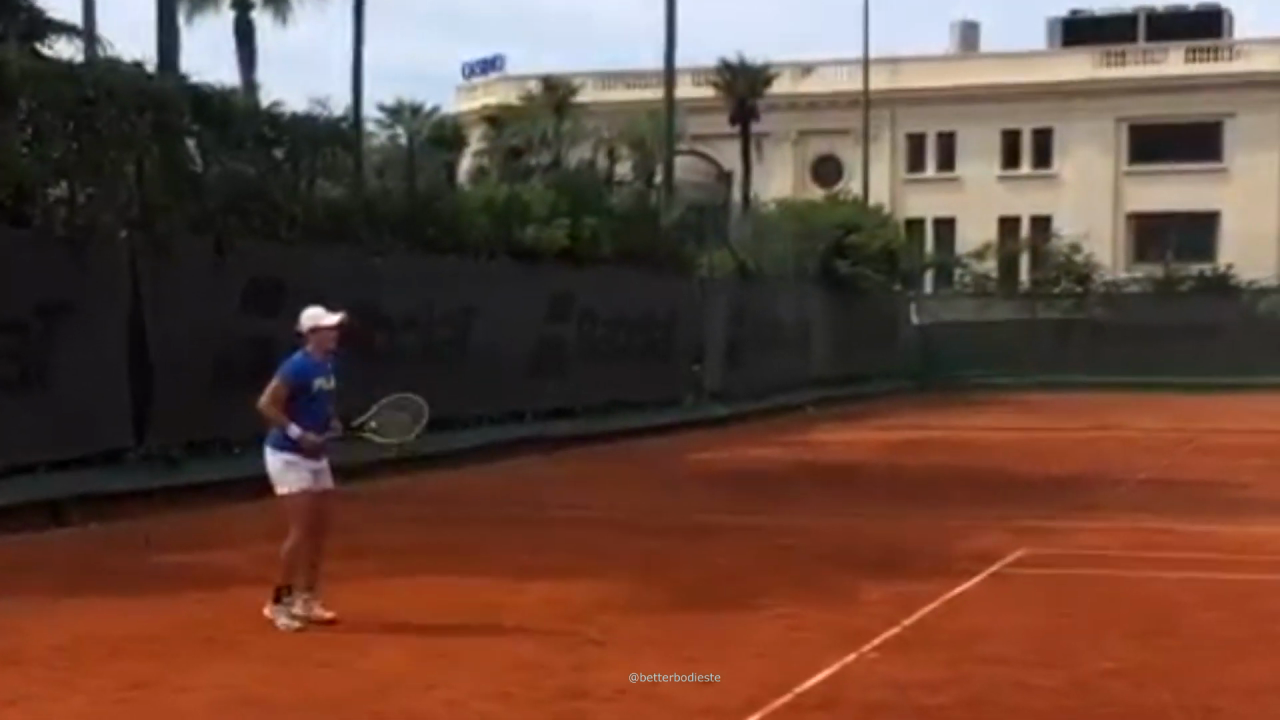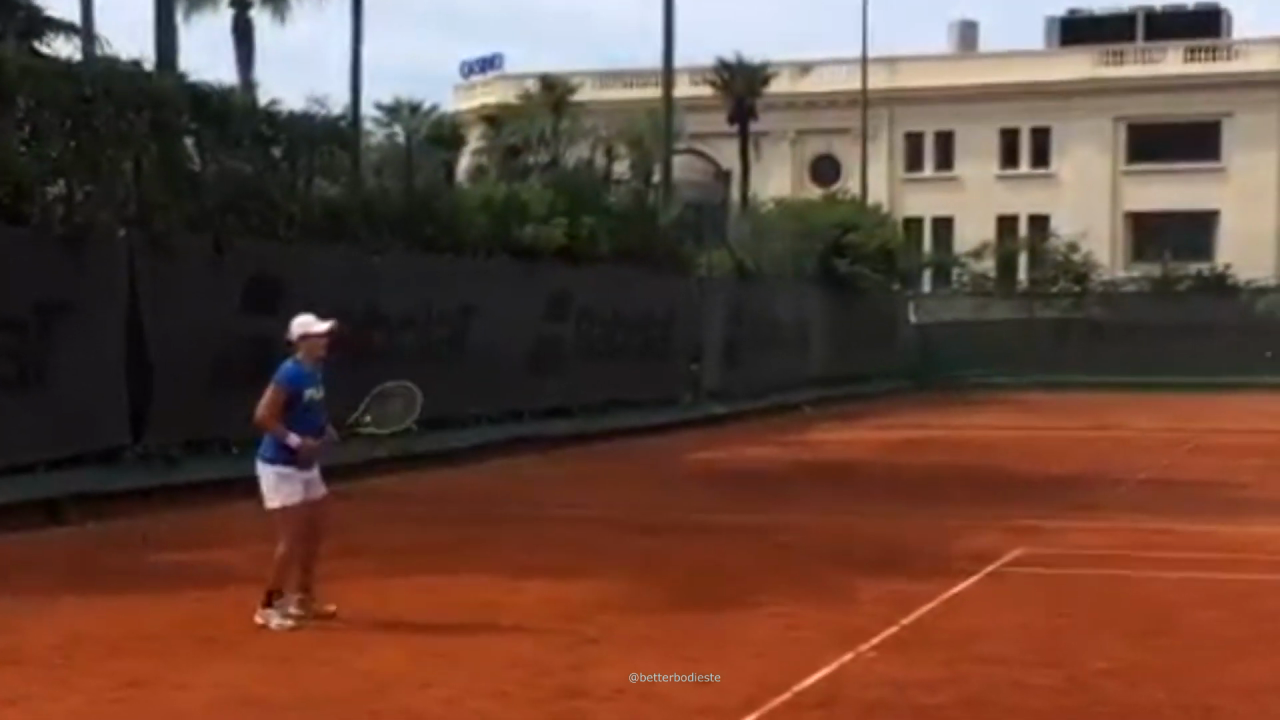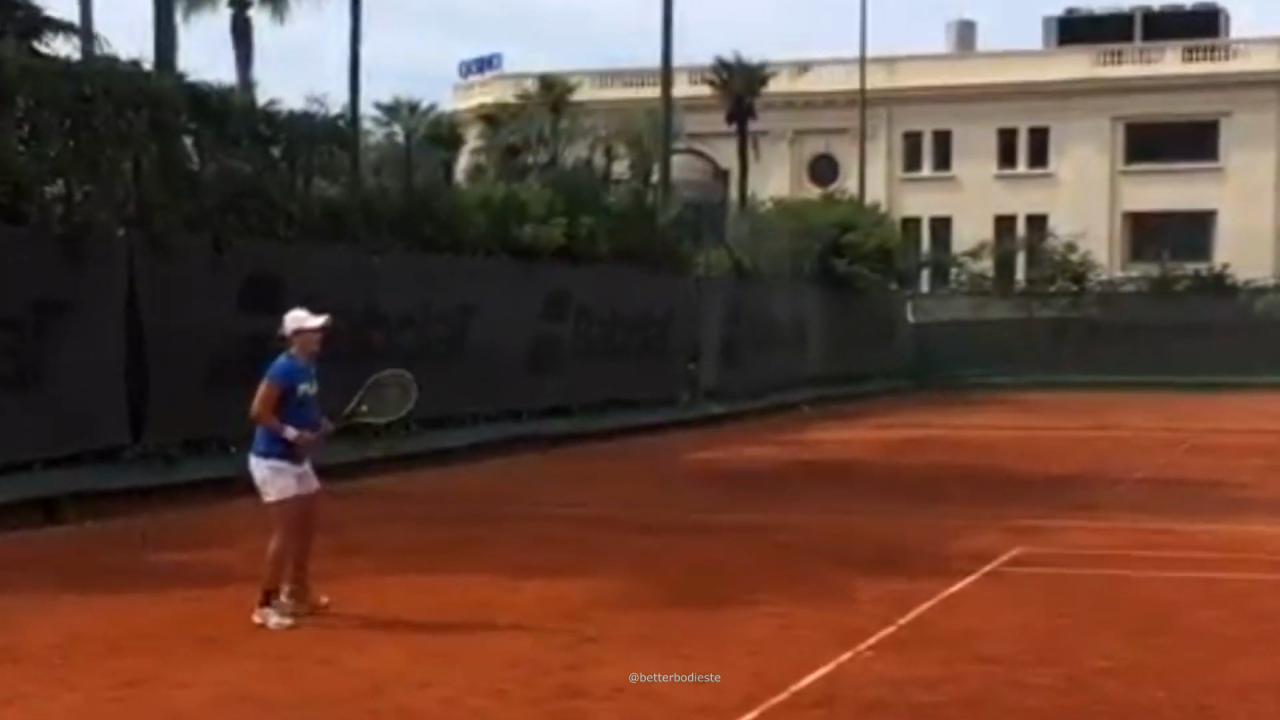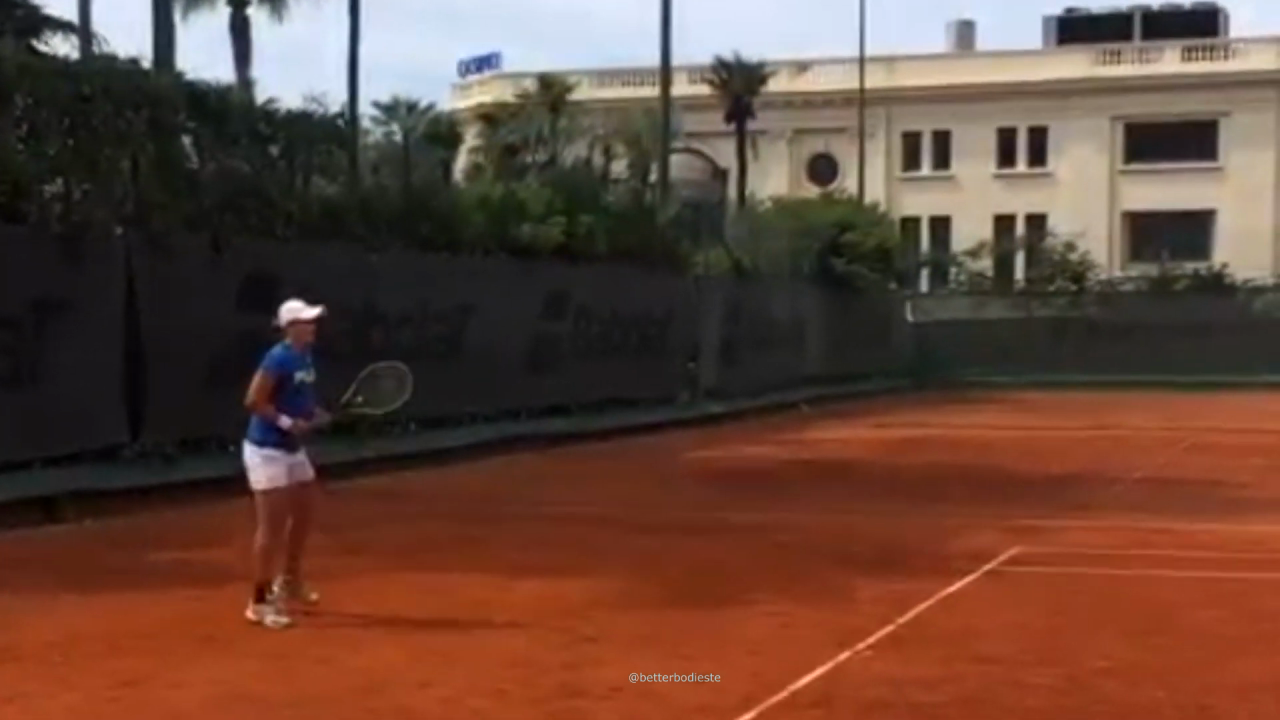
dt=0.1s
person 1, frame 1
left shoulder: (327, 364)
right shoulder: (296, 366)
right elbow: (265, 406)
left wrist: (331, 421)
right wrist: (296, 433)
left hip: (314, 456)
right hip: (287, 455)
left knee: (319, 529)
right knee: (301, 529)
left ankle: (306, 600)
right ankle: (278, 601)
person 1, frame 2
left shoulder: (316, 371)
right shoulder: (289, 374)
right elbow: (262, 416)
left wrist: (325, 429)
right wrist: (295, 440)
left hip: (305, 465)
right hip: (279, 465)
left knee: (314, 533)
right knee: (293, 539)
left ankle: (303, 599)
right ankle: (269, 606)
person 1, frame 3
left shoulder: (309, 366)
right shoulder: (282, 369)
right elbow: (258, 411)
left wrist: (319, 423)
right wrist: (292, 434)
left hip: (298, 459)
right hip: (272, 460)
left knee: (307, 527)
right knee: (286, 534)
left ankle: (297, 590)
right ankle: (266, 605)
person 1, frame 4
left shoulder: (306, 356)
right shoulder: (278, 358)
right elbow: (253, 401)
left wrist: (314, 413)
right wrist: (287, 423)
left hip: (293, 449)
right hip: (267, 449)
left knee: (304, 515)
right knee: (272, 525)
left ankle: (289, 580)
right ankle: (261, 601)
